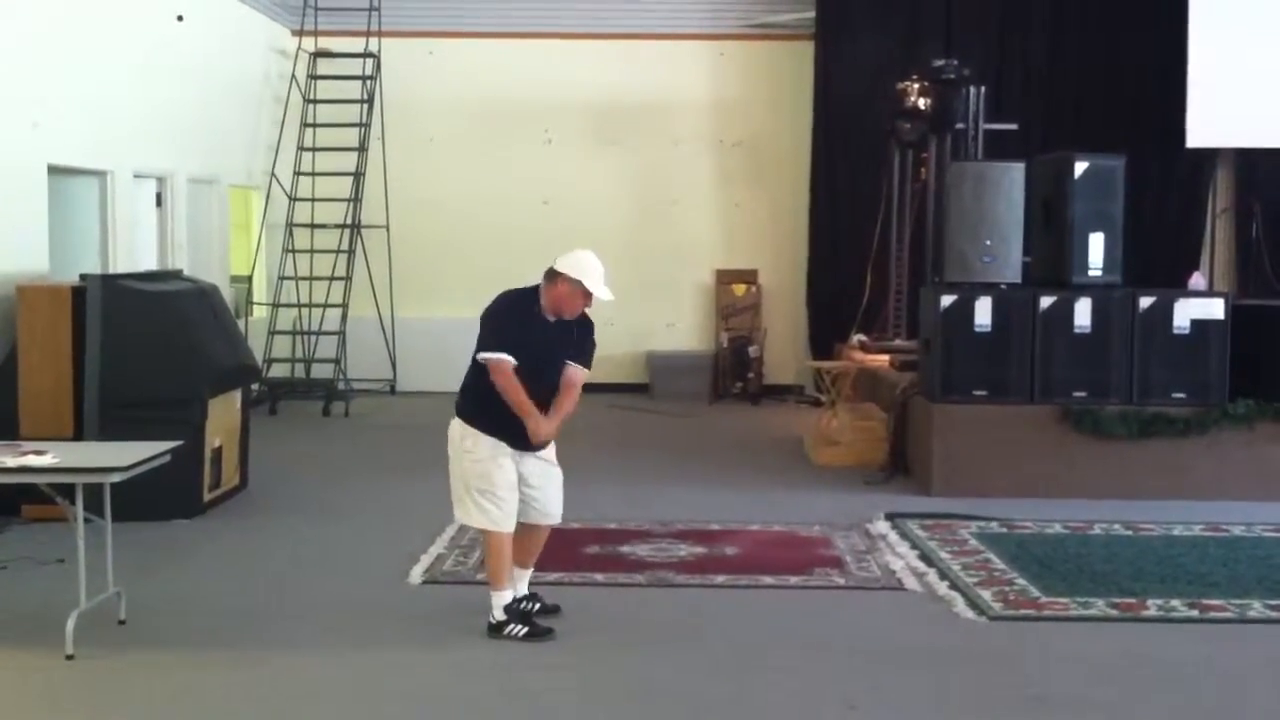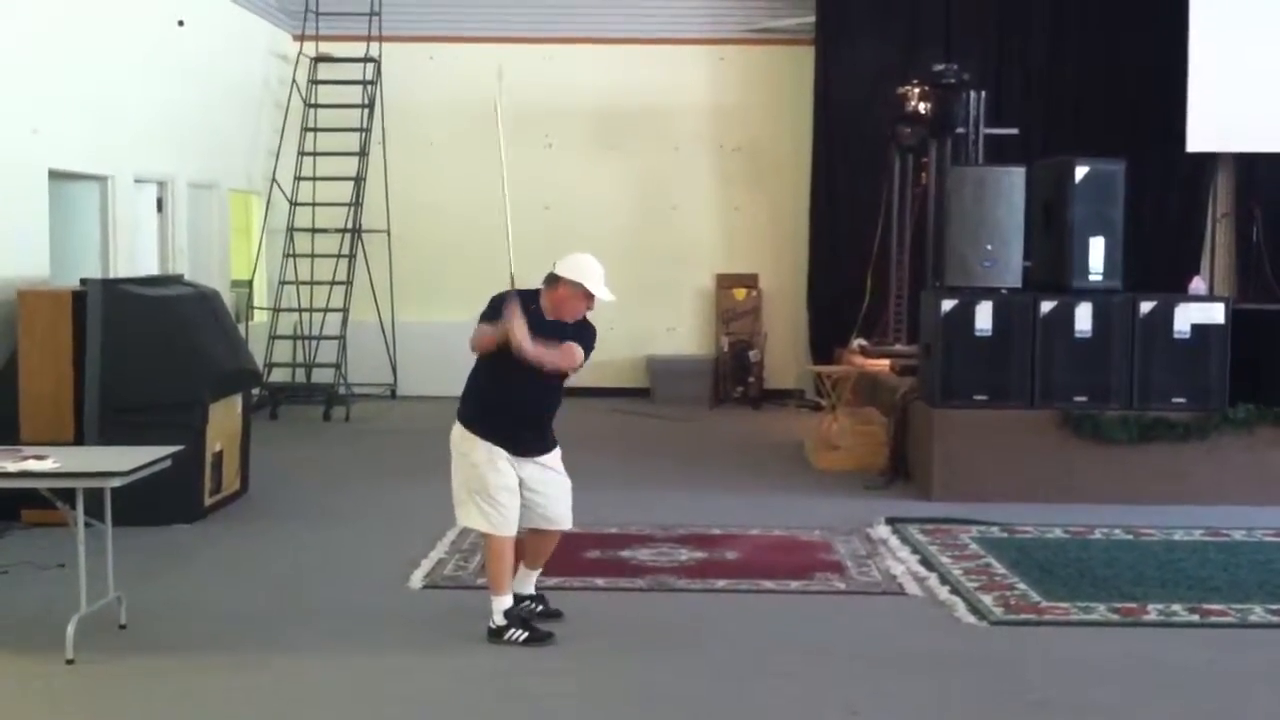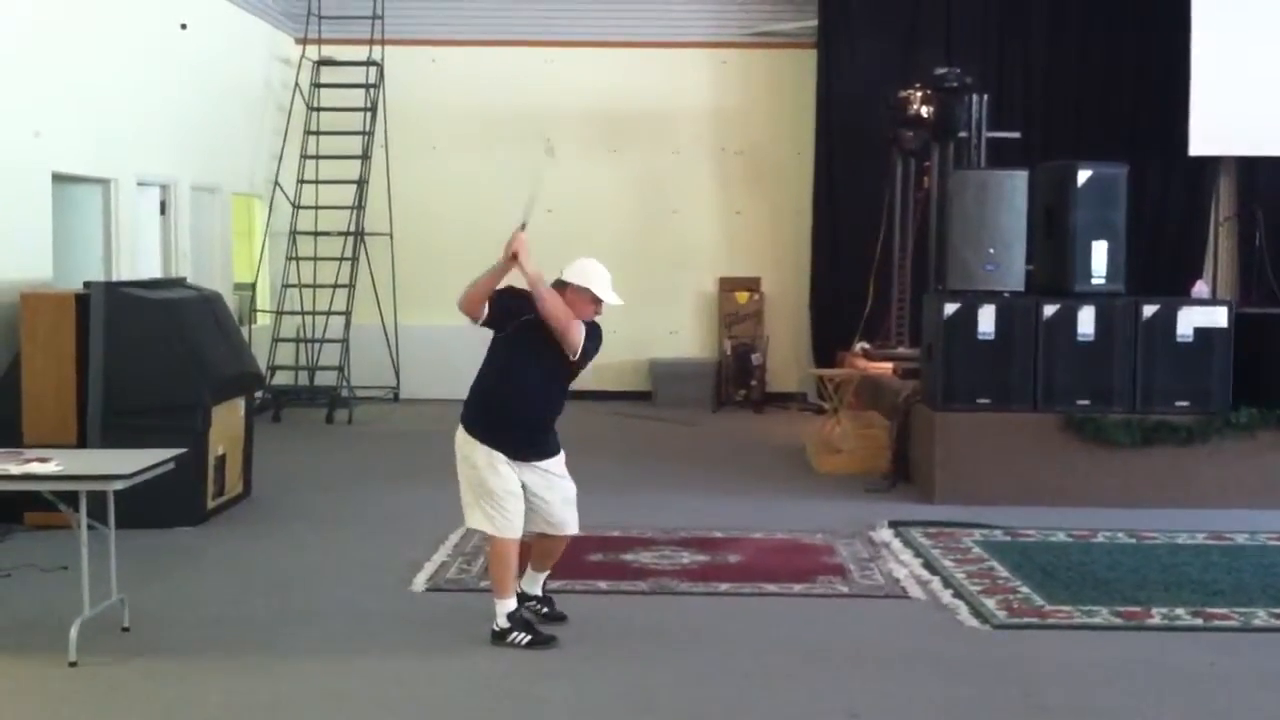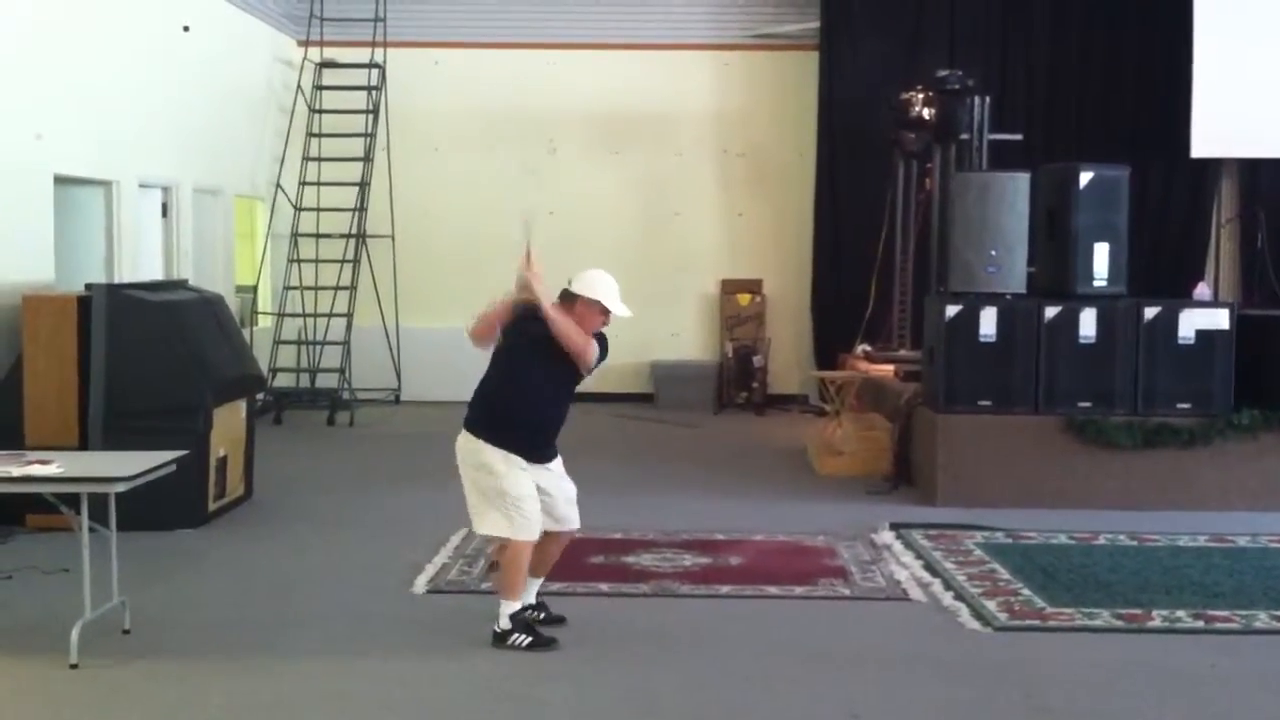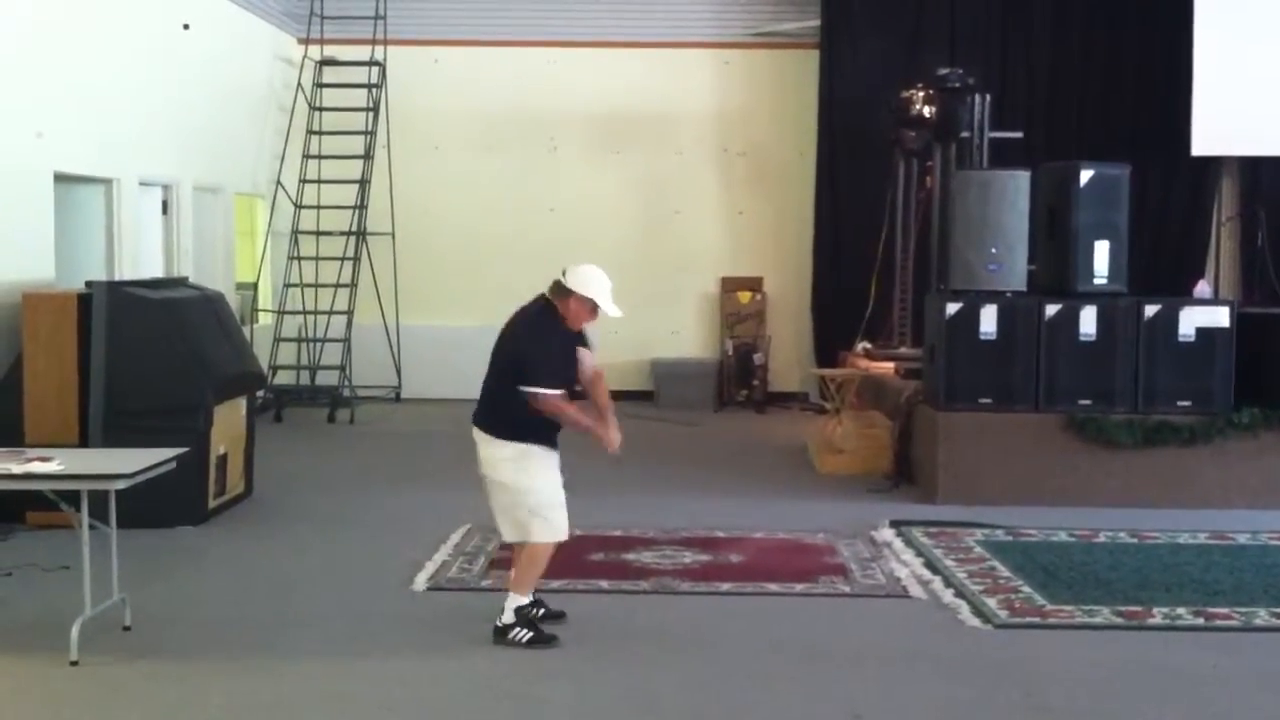
dt=0.2s
person 1, frame 1
left shoulder: (580, 327)
right shoulder: (508, 308)
left elbow: (572, 383)
right elbow: (501, 372)
left wrist: (550, 425)
right wrist: (532, 418)
left hip: (532, 437)
right hip: (484, 432)
left knee: (541, 516)
right knee: (500, 521)
left ankle: (518, 594)
right ankle: (501, 613)
person 1, frame 2
left shoulder: (581, 331)
right shoulder: (507, 304)
left elbow: (567, 360)
right elbow: (479, 343)
left wrist: (530, 346)
right wrist: (504, 331)
left hip: (538, 444)
right hip: (484, 438)
left knee: (552, 521)
right knee: (501, 526)
left ankle: (523, 592)
right ankle: (502, 618)
person 1, frame 3
left shoulder: (587, 334)
right shoulder: (515, 303)
left elbow: (563, 326)
right elbow: (468, 306)
left wrist: (531, 272)
right wrist: (505, 263)
left hip: (540, 449)
right hip: (485, 441)
left knee: (560, 526)
right knee: (506, 529)
left ankle: (531, 591)
right ankle: (506, 620)
person 1, frame 4
left shoulder: (594, 345)
right shoulder: (524, 317)
left elbow: (580, 349)
right elbow: (480, 335)
left wrist: (543, 301)
right wrist: (517, 298)
left hip: (540, 452)
right hip: (491, 445)
left knee: (562, 525)
right knee: (521, 532)
left ankle: (526, 600)
right ankle: (508, 623)
person 1, frame 5
left shoulder: (566, 328)
right shoulder: (535, 328)
left elbow: (590, 372)
right elbow: (550, 403)
left wrist: (608, 417)
right wrist: (597, 430)
left hip: (529, 441)
right hip: (510, 444)
left knee: (543, 521)
right knee: (546, 529)
left ankle: (523, 599)
right ankle: (510, 619)
